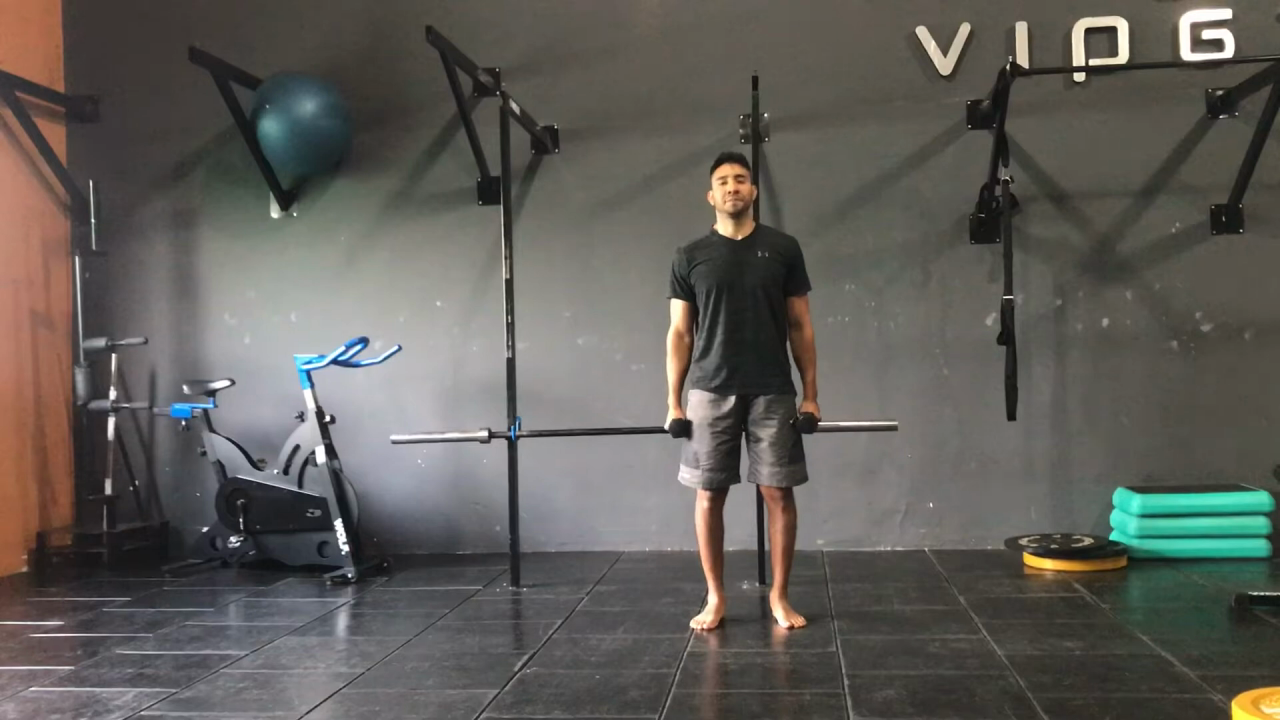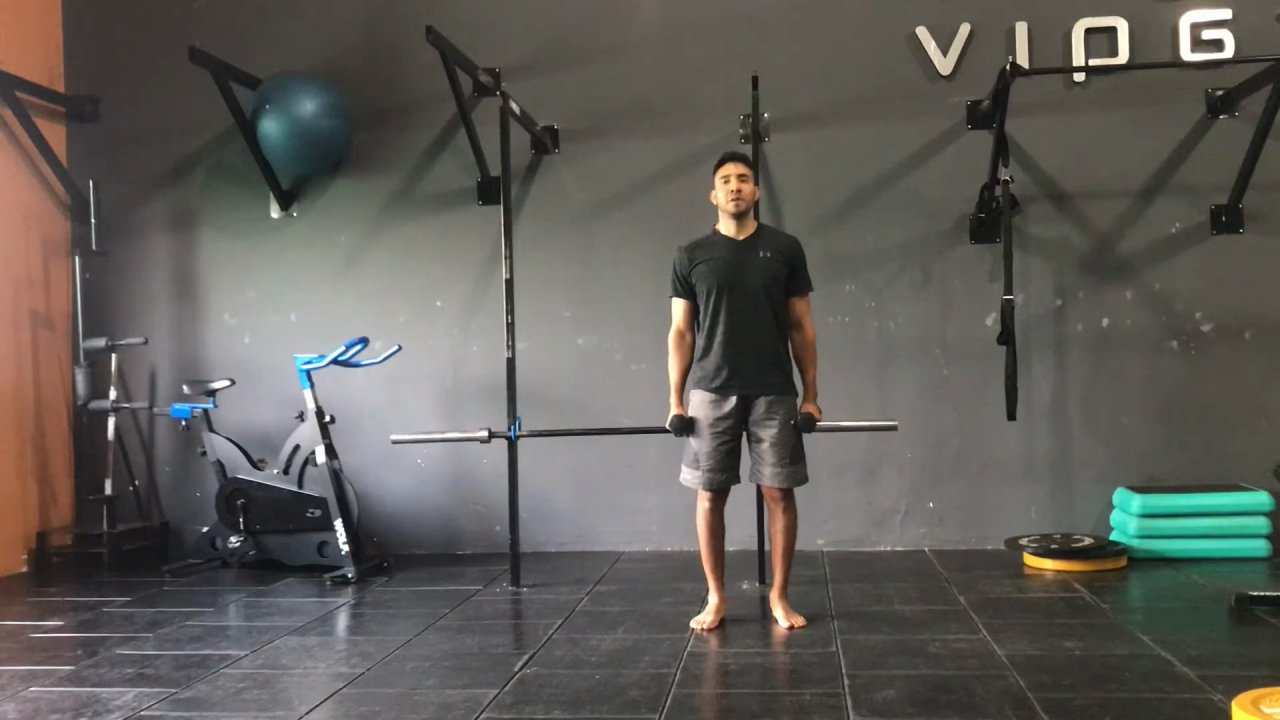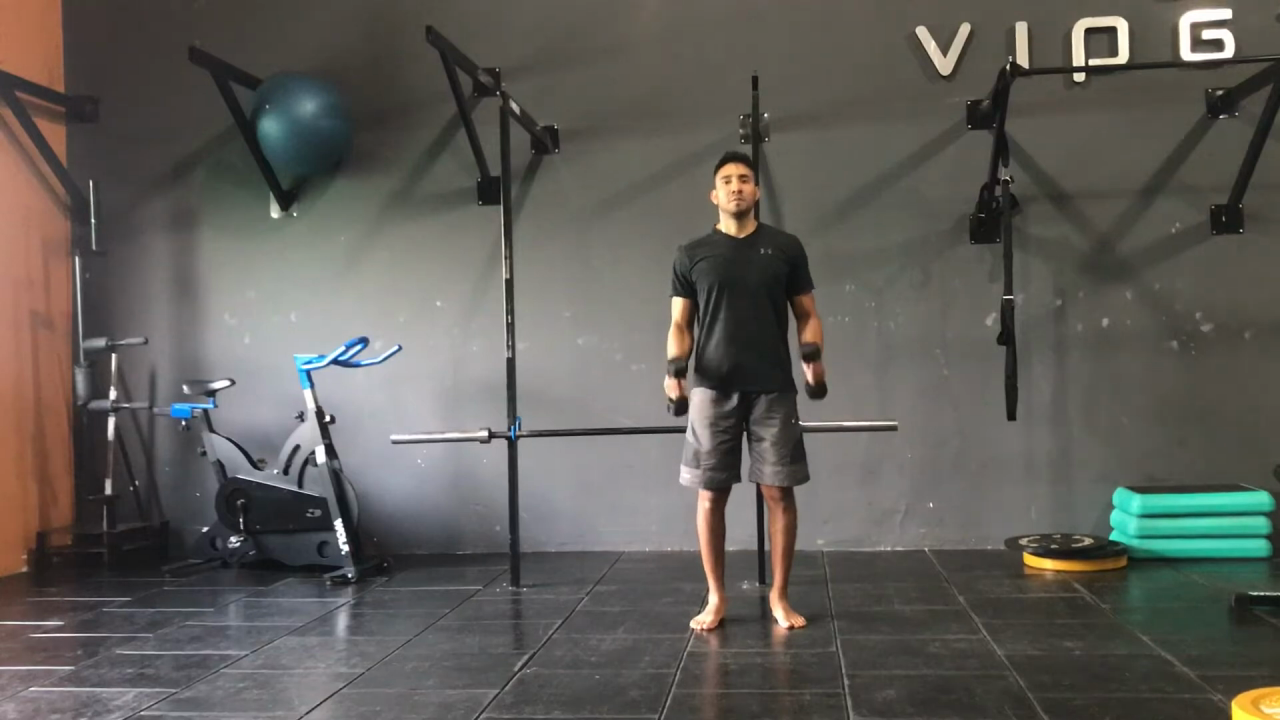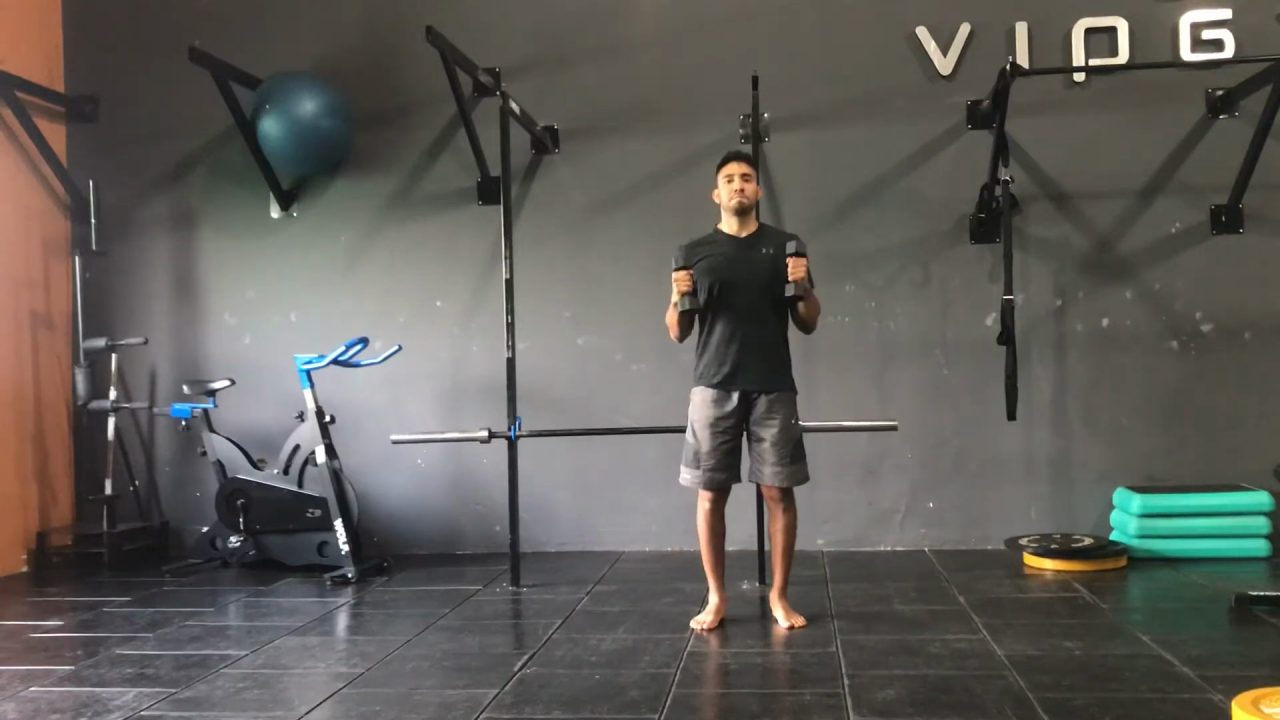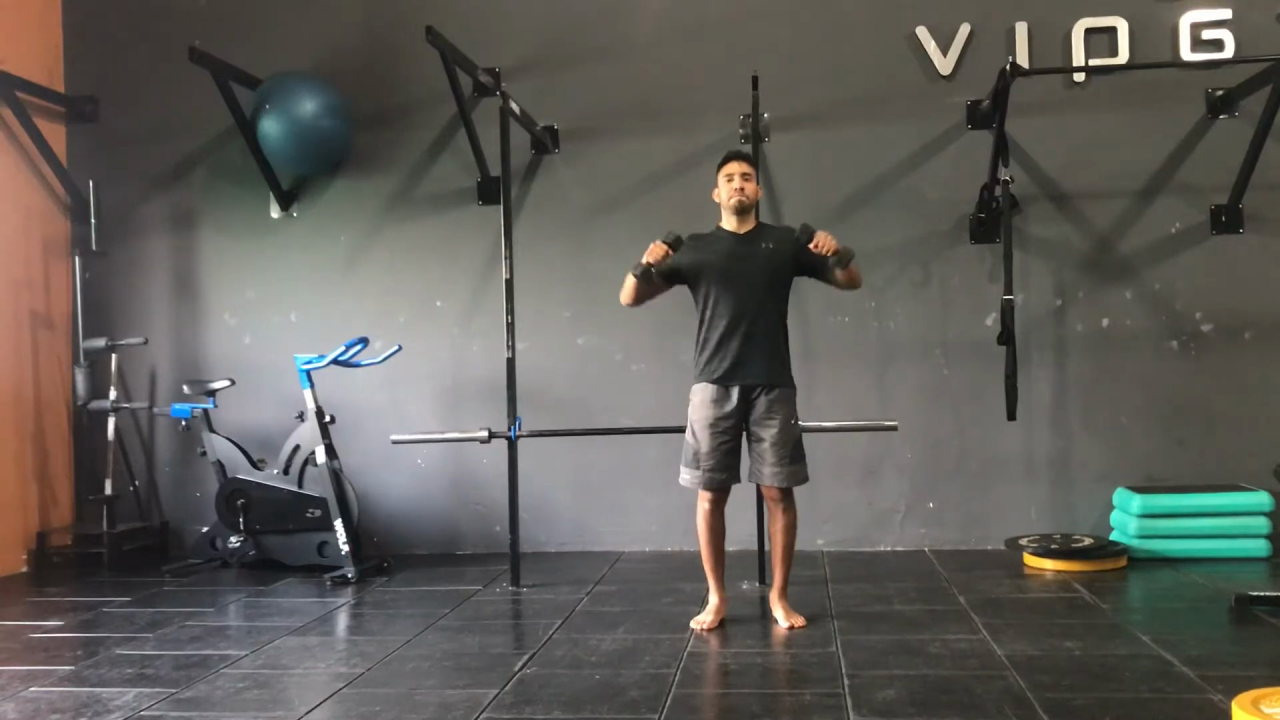
dt=0.5s
person 1, frame 1
left shoulder: (783, 248)
right shoulder: (690, 257)
left elbow: (799, 326)
right elbow: (680, 332)
left wrist: (810, 393)
right wrist: (674, 401)
left hip: (772, 393)
right hip: (710, 393)
left knee: (779, 493)
right knee: (709, 495)
left ankle: (779, 595)
right ankle: (715, 598)
person 1, frame 2
left shoulder: (785, 249)
right shoulder: (692, 256)
left elbow: (801, 326)
right elbow: (681, 331)
left wrist: (810, 394)
right wrist: (675, 399)
left hip: (773, 394)
right hip: (711, 393)
left knee: (780, 493)
right knee: (710, 495)
left ankle: (779, 595)
right ankle: (715, 597)
person 1, frame 3
left shoulder: (786, 247)
right shoulder: (692, 255)
left elbow: (808, 314)
right elbow: (680, 324)
left wrist: (814, 358)
right wrist: (675, 368)
left hip: (773, 390)
right hip: (713, 392)
left knee: (779, 492)
right knee: (710, 494)
left ankle: (779, 596)
right ankle: (715, 598)
person 1, frame 4
left shoulder: (786, 246)
right shoulder: (694, 252)
left elbow: (808, 324)
right elbow: (678, 332)
left wrist: (805, 288)
right wrist: (678, 301)
left hip: (773, 389)
right hip: (714, 388)
left knee: (780, 493)
right knee: (710, 495)
left ankle: (779, 595)
right ankle: (716, 597)
person 1, frame 5
left shoulder: (785, 242)
right shoulder: (692, 248)
left elbow: (851, 280)
right elbow: (630, 297)
left wrist: (836, 255)
right wrist: (645, 269)
left hip: (772, 386)
right hip: (714, 385)
left knee: (779, 492)
right knee: (710, 494)
left ankle: (779, 595)
right ankle: (716, 598)
